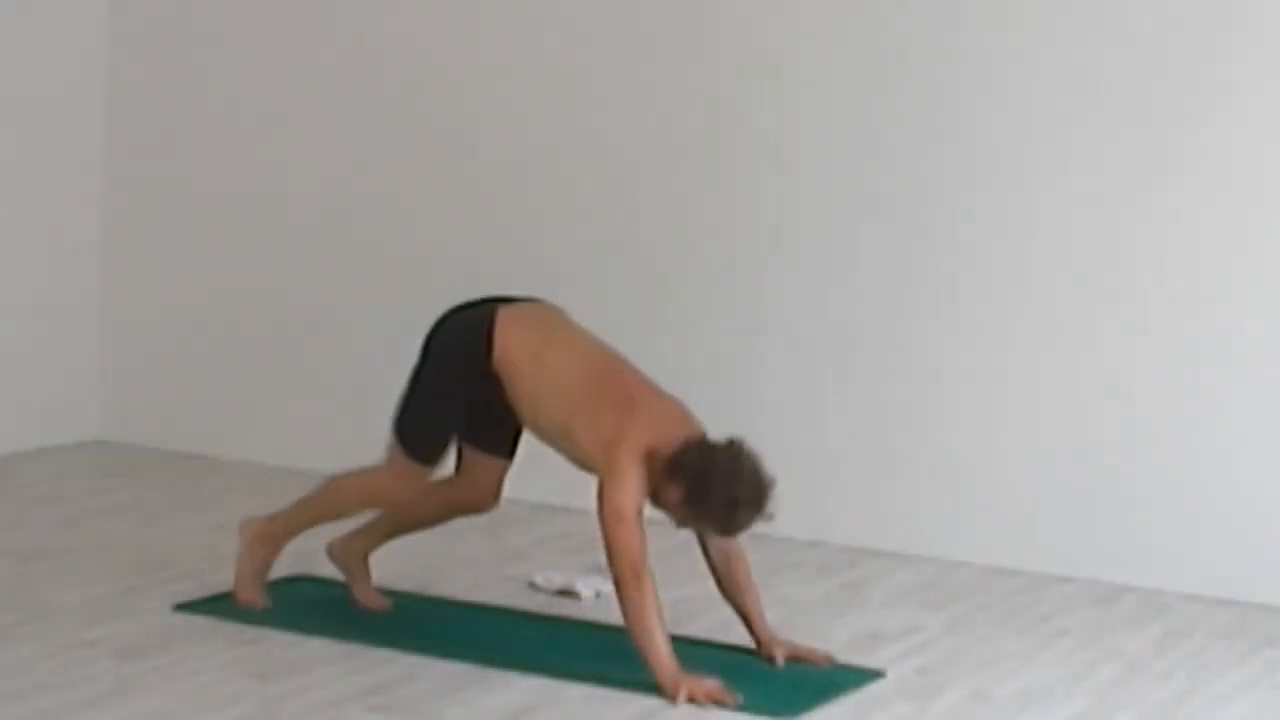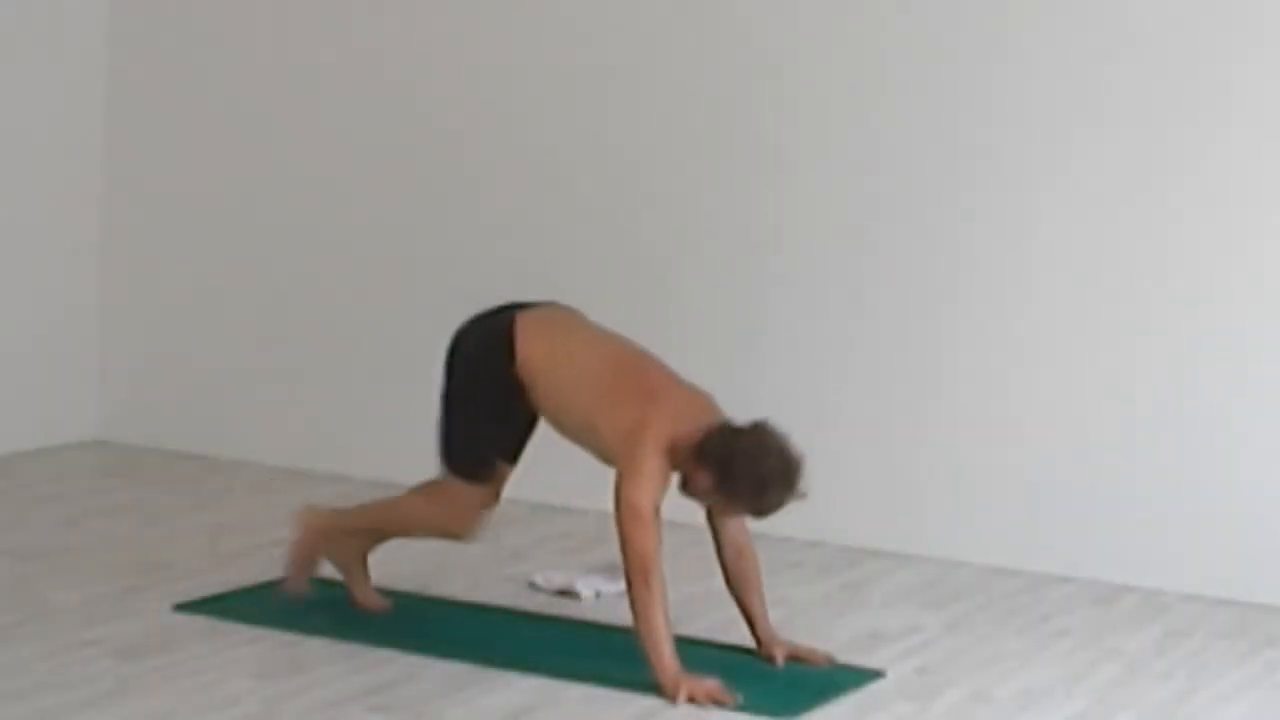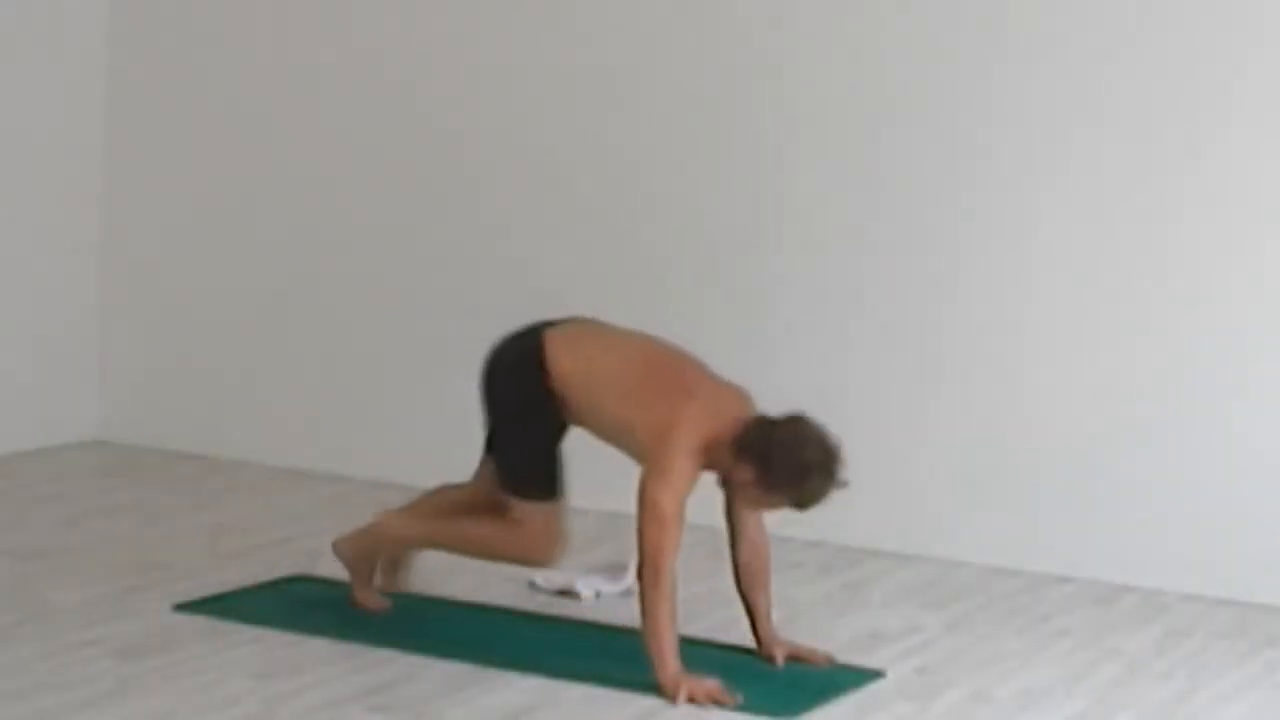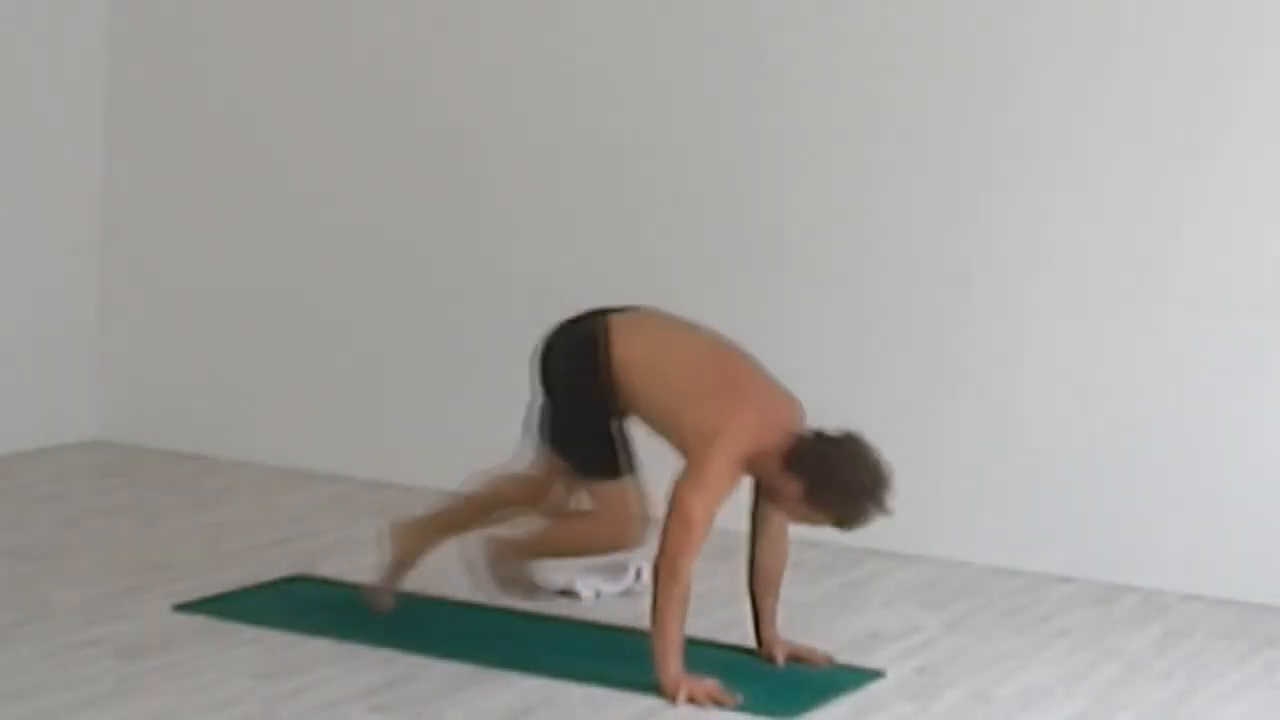
dt=0.2s
person 1, frame 1
left shoulder: (691, 444)
right shoulder: (628, 457)
left elbow: (722, 545)
right elbow: (631, 574)
left wrist: (764, 635)
right wrist: (670, 677)
left hip: (516, 329)
right hip: (470, 342)
left knee: (476, 495)
right knee: (405, 484)
left ankle: (353, 550)
right ankle: (268, 535)
person 1, frame 2
left shoulder: (713, 432)
right shoulder: (649, 450)
left elbow: (733, 539)
right elbow: (643, 568)
left wrist: (765, 635)
right wrist: (670, 676)
left hip: (532, 335)
right hip: (491, 352)
left knee: (475, 493)
right knee: (460, 515)
left ankle: (354, 550)
right ankle: (327, 529)
person 1, frame 3
left shoulder: (746, 426)
right shoulder: (683, 447)
left elbow: (748, 537)
right elbow: (656, 566)
left wrist: (766, 636)
right wrist: (670, 676)
left hip: (557, 358)
right hip: (526, 370)
left knee: (492, 497)
right knee: (540, 544)
left ankle: (364, 546)
right ankle: (402, 536)
person 1, frame 4
left shoulder: (789, 430)
right shoulder: (730, 450)
left elbow: (770, 537)
right elbow: (675, 560)
left wrist: (768, 636)
right wrist: (671, 675)
left hip: (606, 344)
right hip: (581, 356)
left knee: (545, 486)
right knee: (623, 526)
left ankle: (418, 536)
right ankle: (512, 553)
